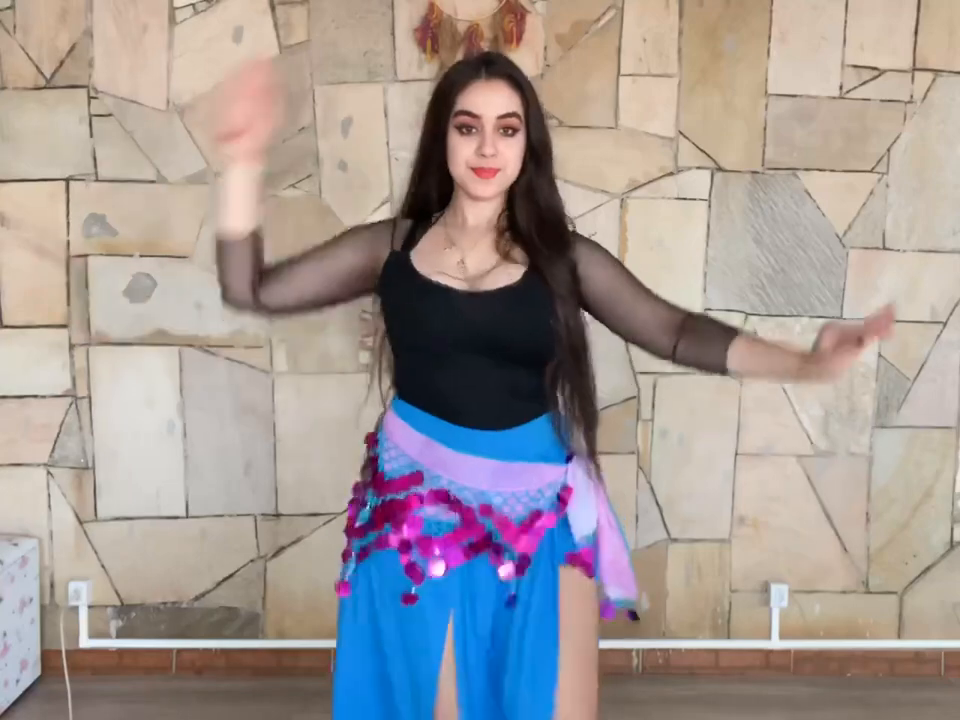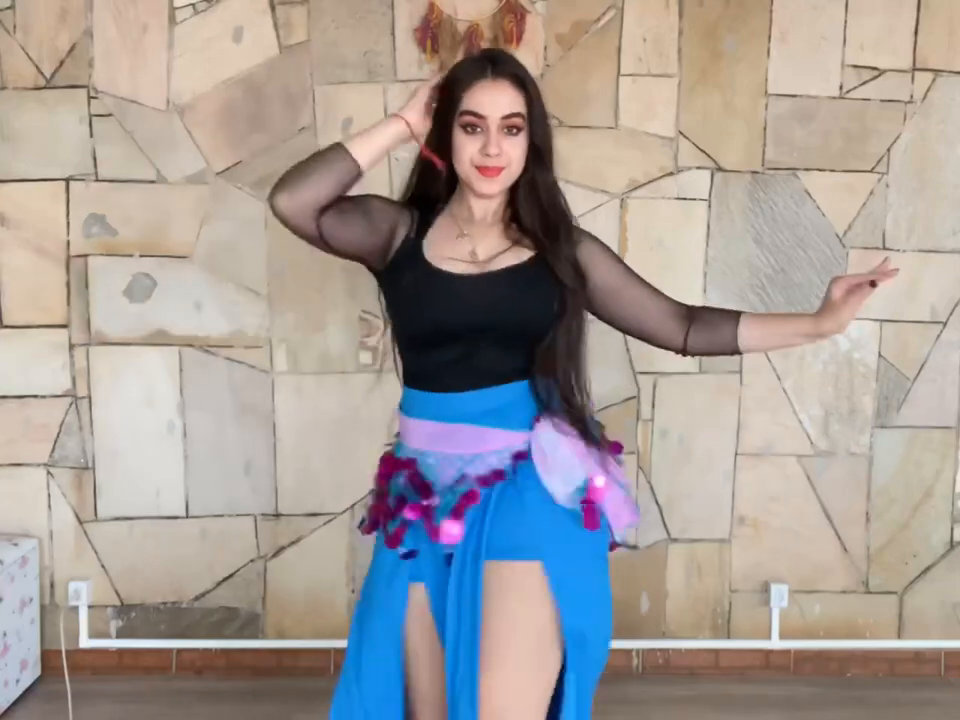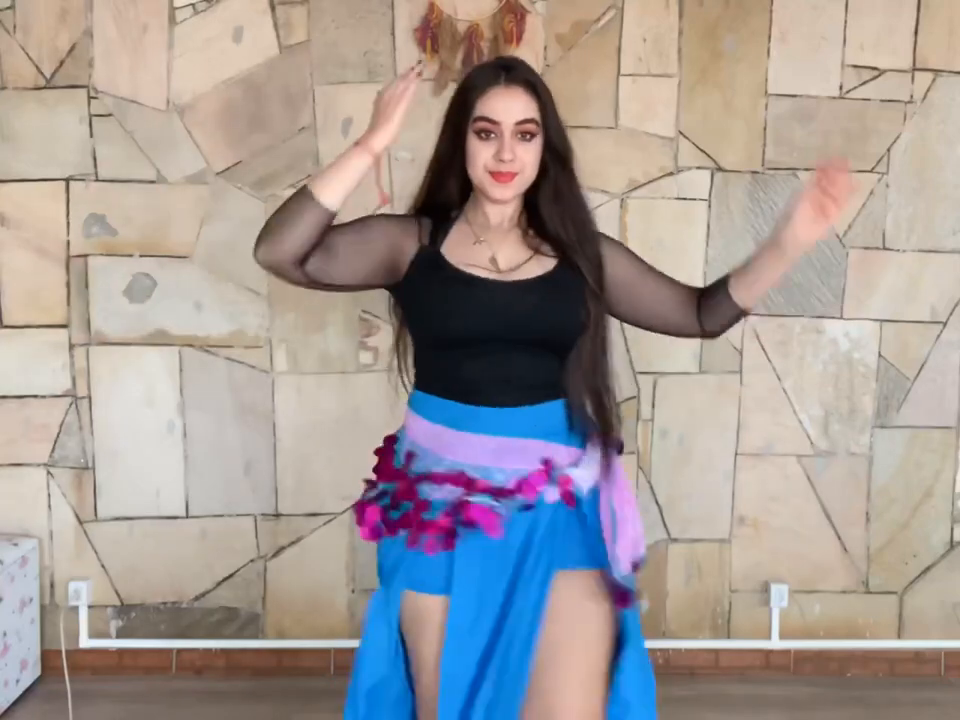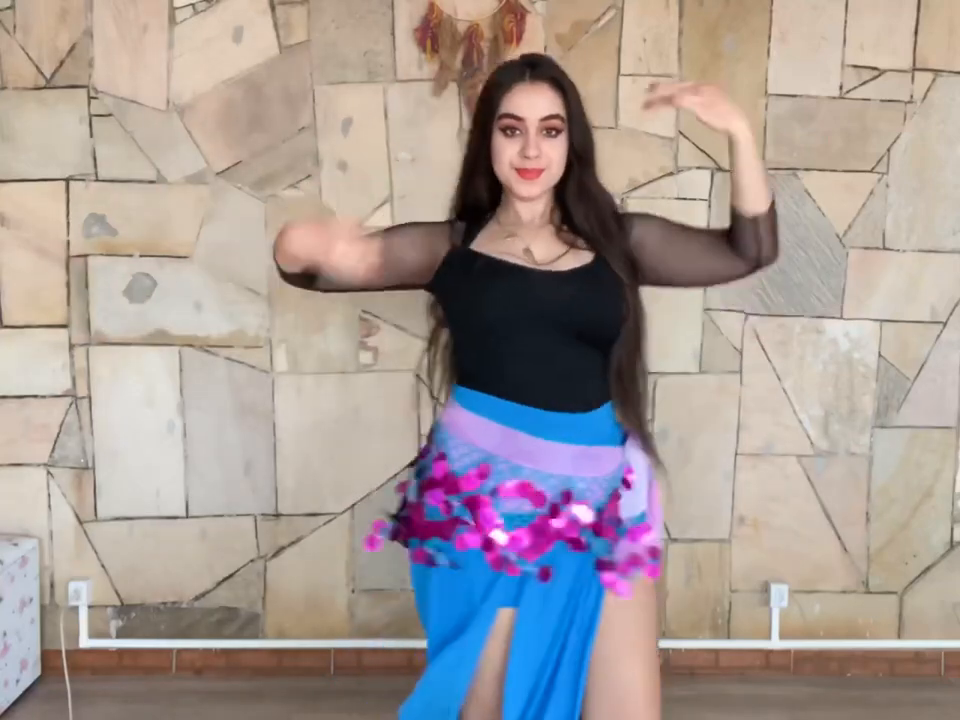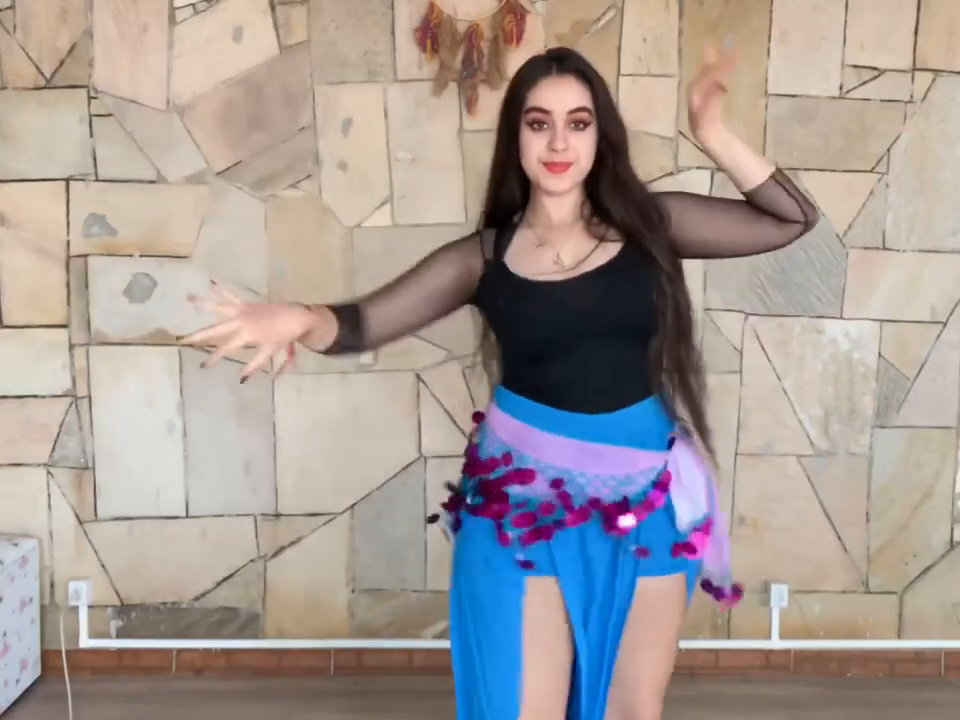
dt=0.2s
person 1, frame 1
left shoulder: (562, 256)
right shoulder: (392, 247)
left elbow: (677, 334)
right elbow: (253, 291)
left wrist: (806, 362)
right wrist: (245, 162)
left hip: (539, 518)
right hip: (417, 516)
person 1, frame 2
left shoulder: (564, 250)
right shoulder: (400, 234)
left elbow: (681, 328)
right elbow: (292, 203)
left wrist: (816, 323)
right wrist: (399, 127)
left hip: (536, 492)
right hip: (428, 500)
person 1, frame 3
left shoulder: (580, 252)
right shoulder: (411, 243)
left elbow: (699, 312)
right elbow: (281, 253)
left wrist: (786, 244)
right wrist: (370, 147)
left hip: (553, 505)
right hip: (436, 506)
person 1, frame 4
left shoulder: (616, 240)
right shoulder: (448, 247)
left elbow: (749, 251)
right elbow: (301, 256)
left wrist: (739, 135)
right wrist: (309, 243)
left hip: (599, 511)
right hip: (481, 507)
person 1, frame 5
left shoulder: (648, 224)
right shoulder: (484, 255)
left elbow: (792, 218)
right elbow: (363, 323)
left wrist: (715, 137)
right wrist: (294, 320)
left hip: (644, 500)
right hip: (521, 502)
